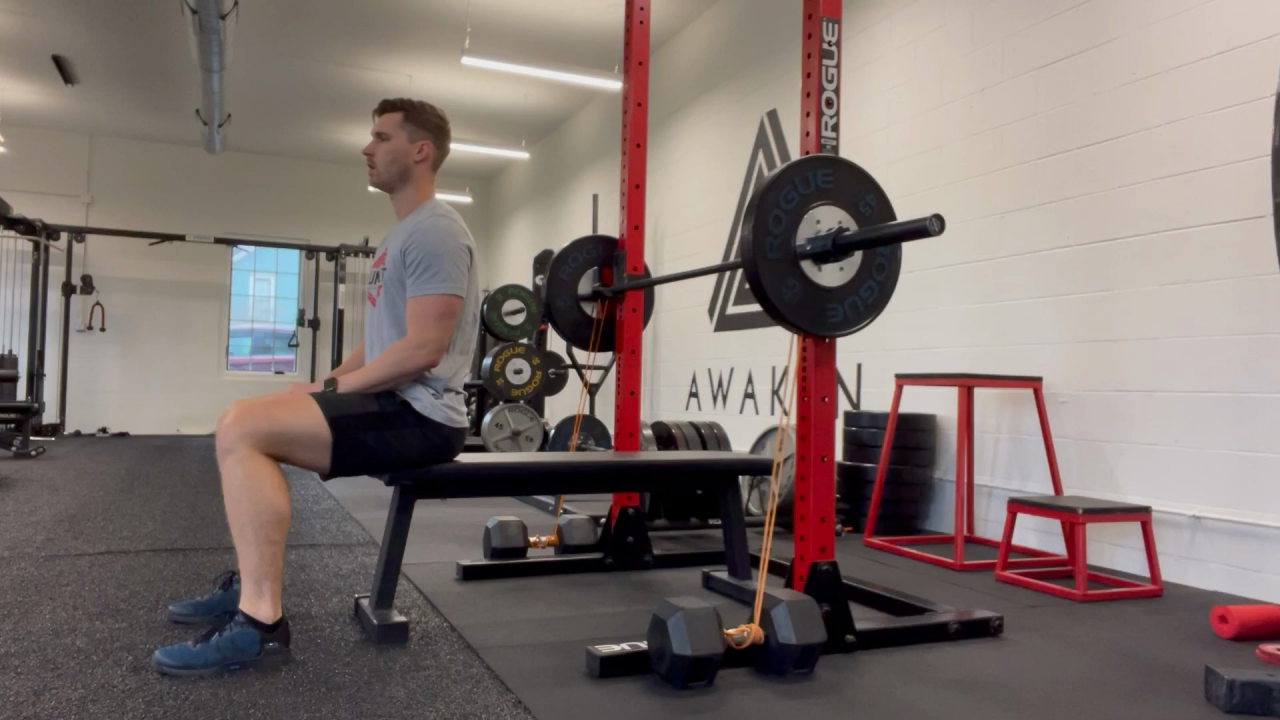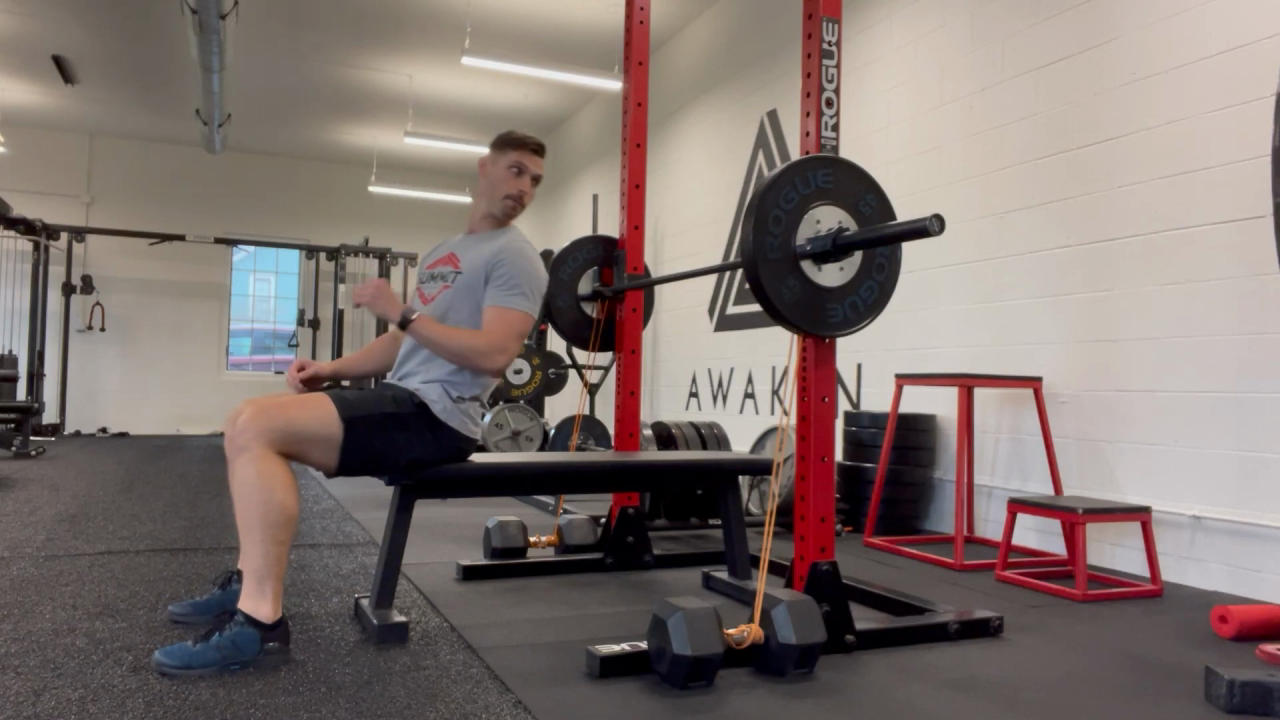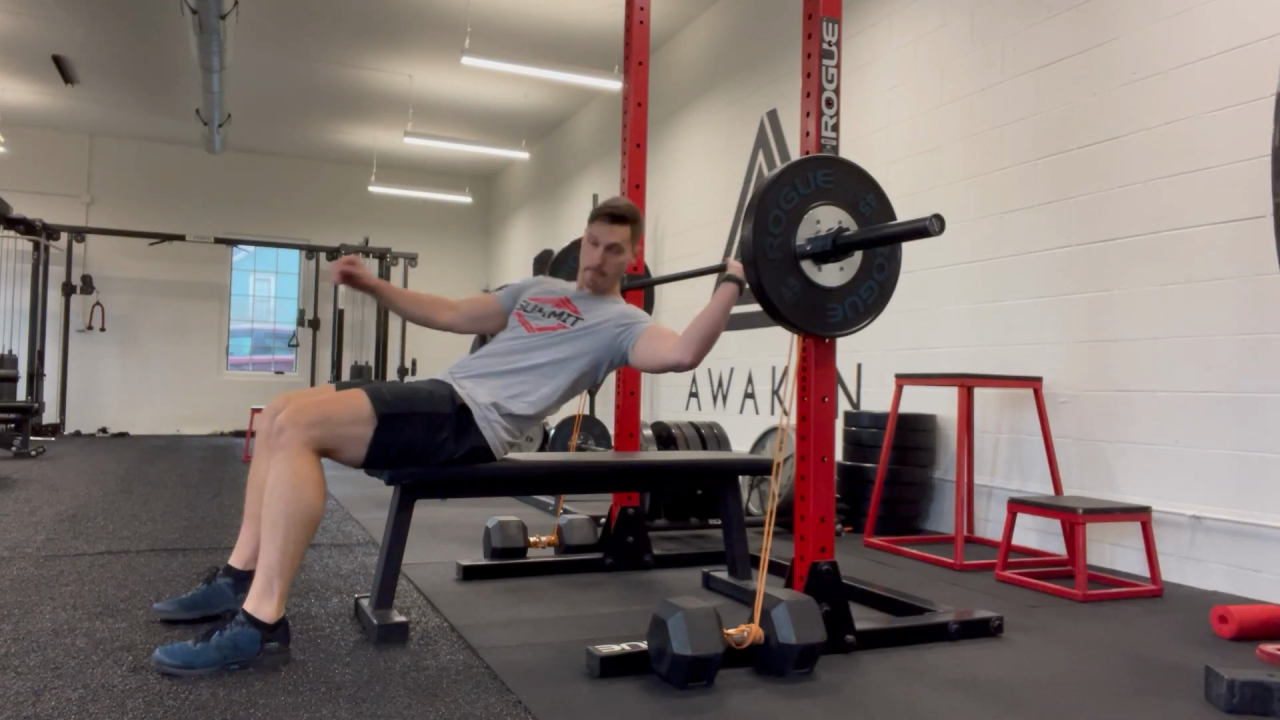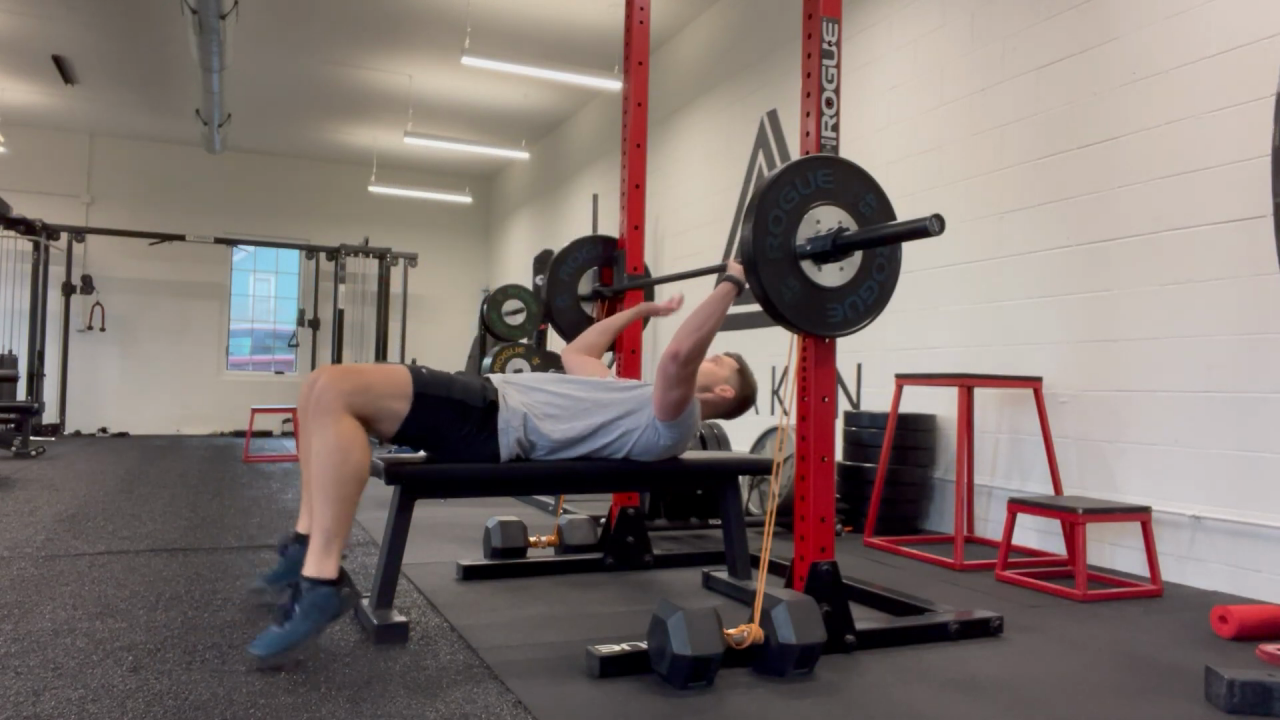
dt=0.7s
person 1, frame 1
left shoulder: (434, 231)
right shoulder: (405, 232)
left elbow: (422, 351)
left wrist: (332, 389)
right wrist: (326, 384)
left hip: (420, 417)
right hip: (395, 405)
left knee: (241, 429)
right knee: (244, 426)
left ankle: (261, 623)
right ankle: (250, 582)
person 1, frame 2
left shoulder: (515, 257)
right shoulder: (445, 252)
left elbow: (494, 354)
left wrist: (401, 315)
right wrist: (333, 369)
left hip: (434, 417)
right hip: (407, 401)
left knee: (254, 426)
right knee: (252, 423)
left ankle: (261, 623)
right ankle: (249, 581)
person 1, frame 3
left shoulder: (622, 323)
right shoulder: (540, 291)
left elbow: (686, 351)
right elbow: (449, 314)
left wrist: (732, 283)
right wrist: (372, 285)
left hip: (467, 421)
right hip: (443, 393)
left knee: (295, 425)
right knee: (283, 414)
left ankle: (260, 623)
right ankle: (241, 574)
person 1, frame 4
left shoulder: (672, 422)
right shoulder: (635, 394)
left elbow: (677, 352)
right elbow: (578, 352)
left wrist: (731, 282)
right wrist: (638, 310)
left hip: (495, 425)
right hip: (490, 396)
left knee: (334, 391)
right knee: (323, 388)
left ankle: (322, 581)
right ankle: (308, 543)
